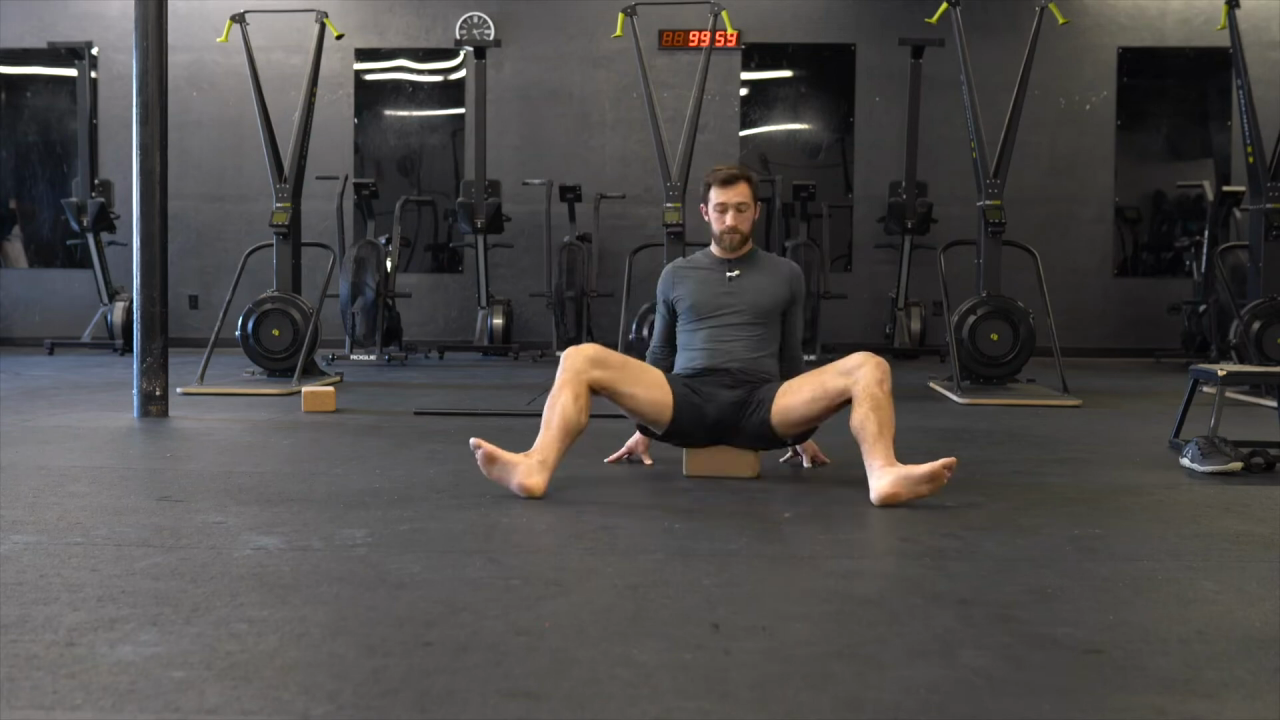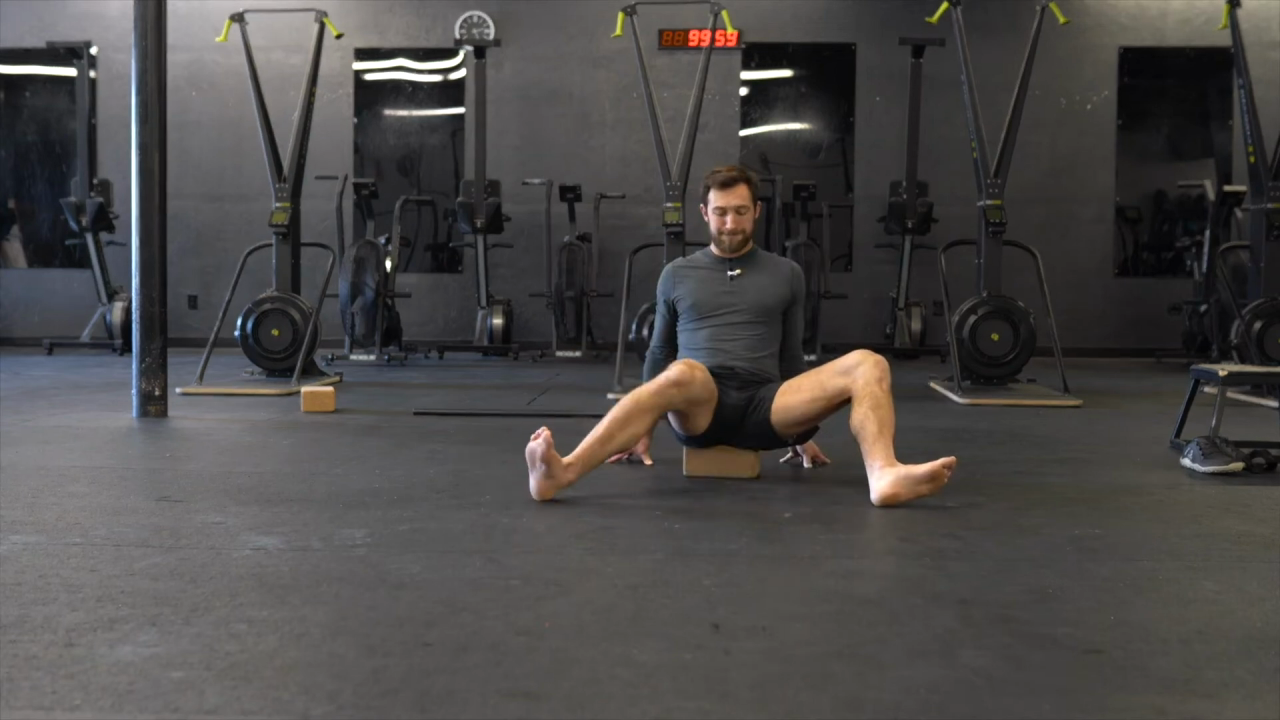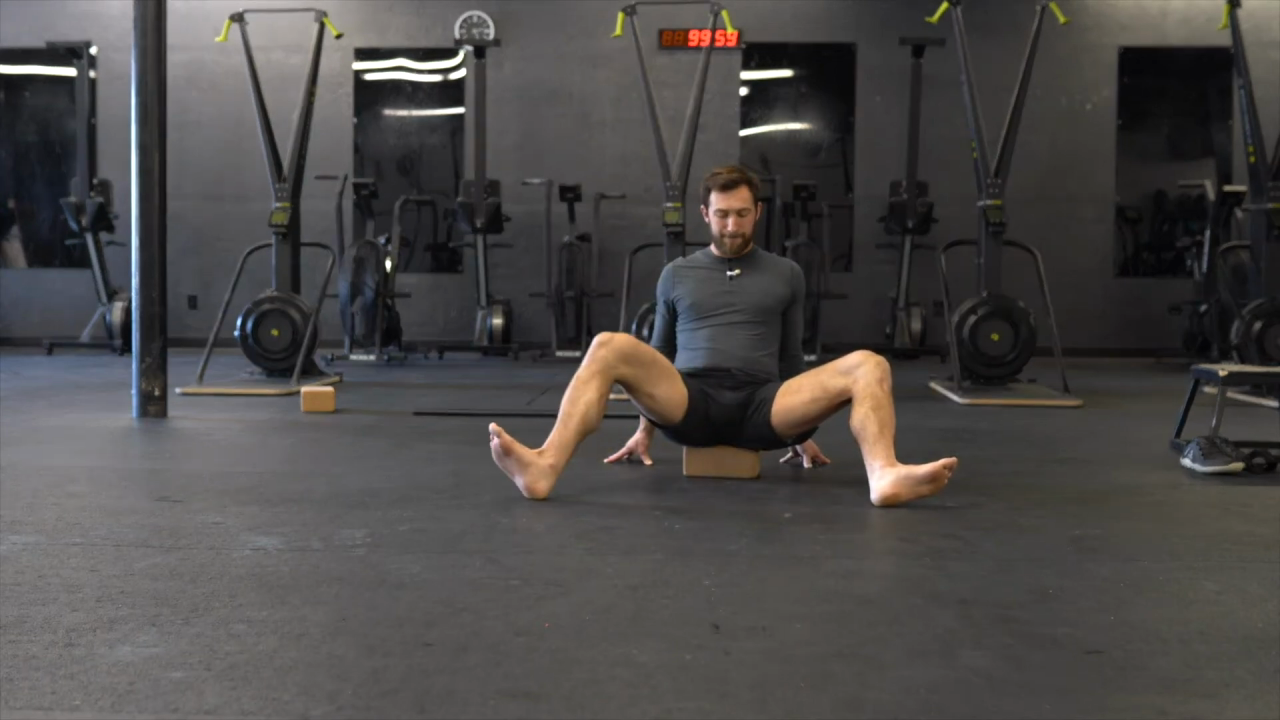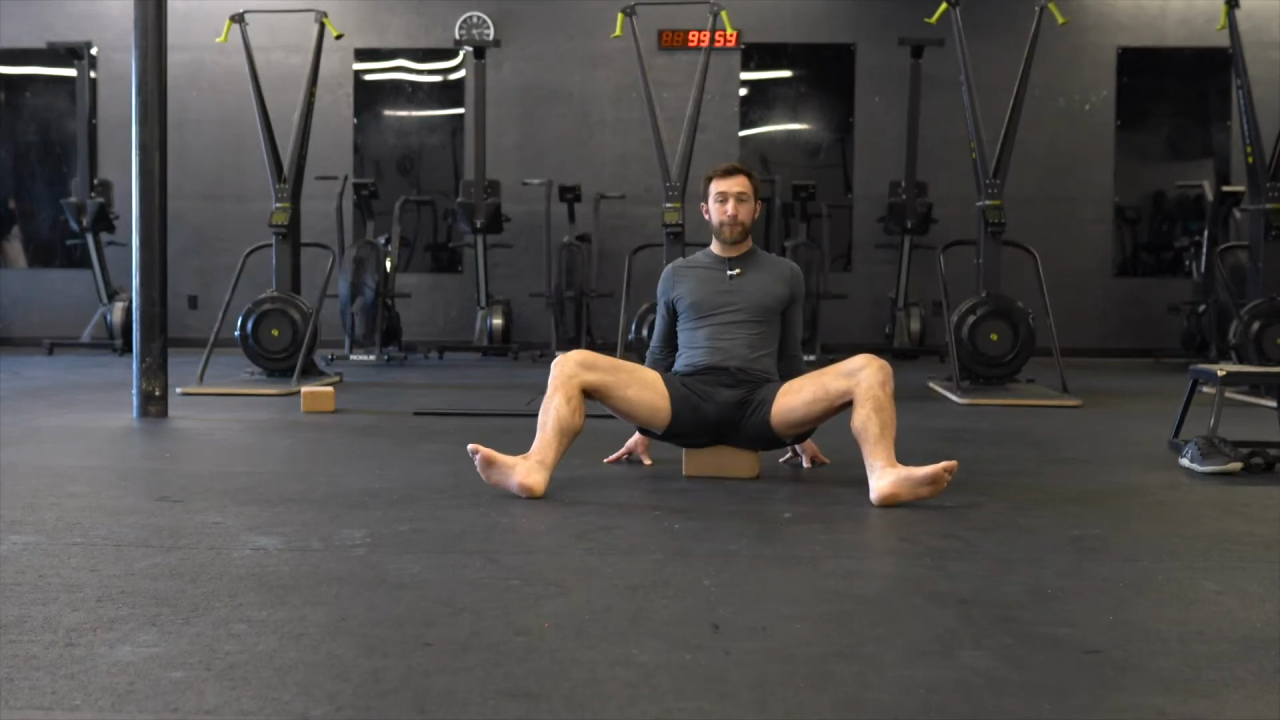
dt=0.7s
person 1, frame 1
left shoulder: (785, 275)
right shoulder: (677, 275)
left elbow: (790, 358)
right elbow: (661, 354)
left wrist: (799, 427)
right wrist: (644, 425)
left hip: (758, 406)
right hip: (689, 402)
left knee: (869, 367)
right knee: (581, 360)
left ankle: (884, 475)
right ankle: (535, 469)
person 1, frame 2
left shoulder: (785, 274)
right shoulder: (677, 274)
right elbow: (661, 354)
left wrist: (802, 430)
right wrist: (644, 428)
left hip: (762, 406)
right hip: (697, 408)
left knee: (868, 365)
right knee: (686, 374)
left ankle: (884, 475)
right ankle: (562, 473)
person 1, frame 3
left shoulder: (785, 274)
right shoulder: (676, 275)
left elbow: (790, 359)
right elbow: (660, 355)
left wrist: (800, 428)
right wrist: (645, 428)
left hip: (760, 406)
right hip: (689, 405)
left knee: (868, 366)
right knee: (611, 347)
left ankle: (883, 475)
right ankle: (546, 466)
person 1, frame 4
left shoulder: (785, 274)
right shoulder: (677, 274)
left elbow: (789, 357)
right elbow: (661, 354)
left wrist: (801, 429)
right wrist: (642, 426)
left hip: (759, 404)
right hip: (688, 400)
left knee: (871, 370)
right knee: (571, 366)
left ankle: (884, 476)
right ankle: (535, 469)
